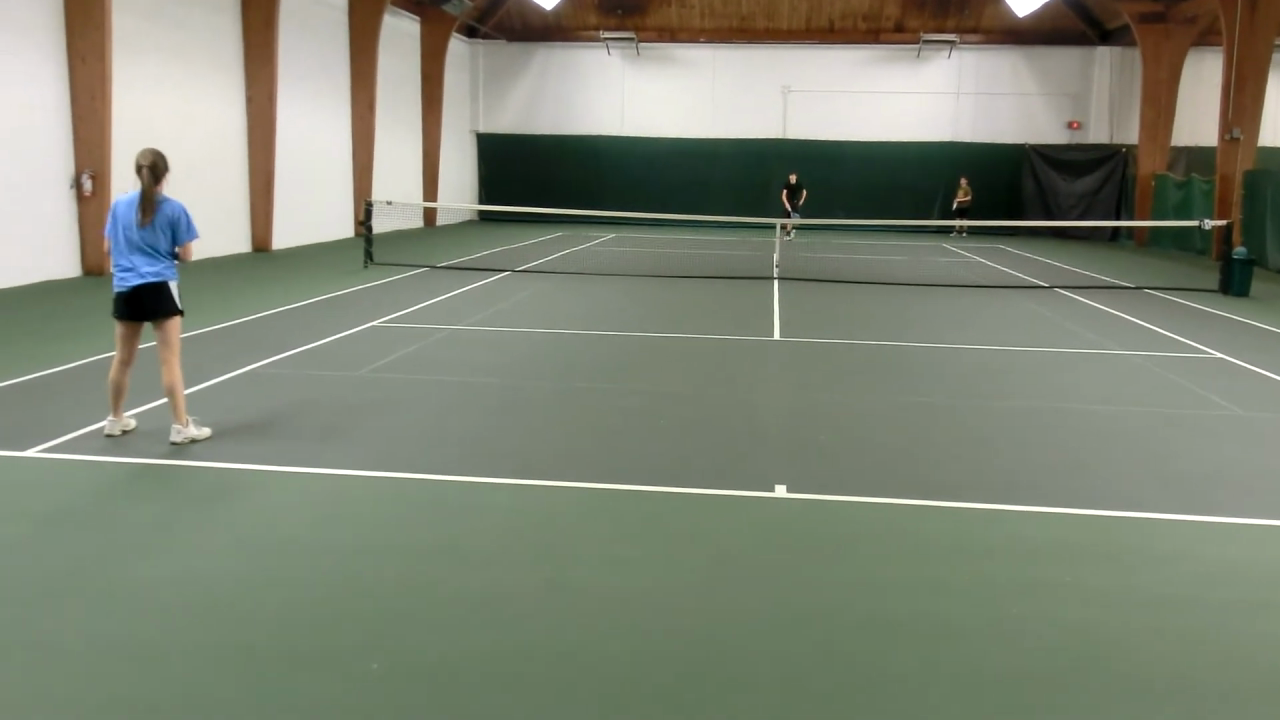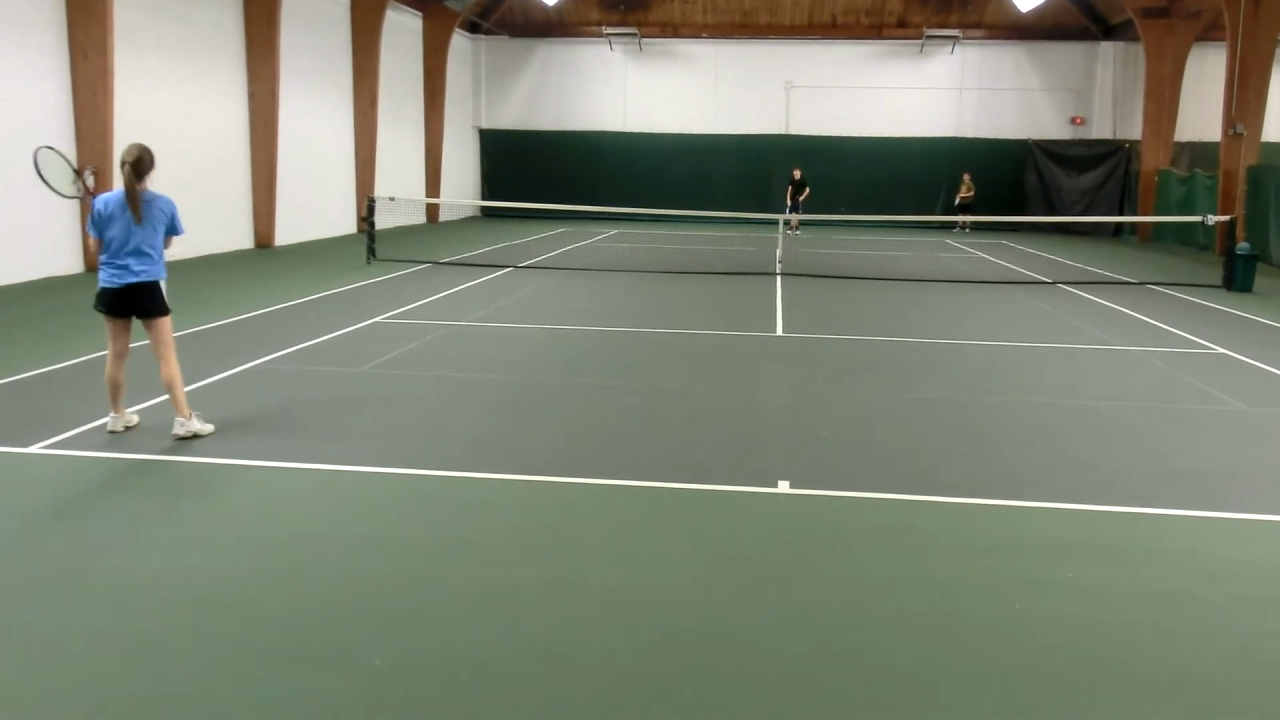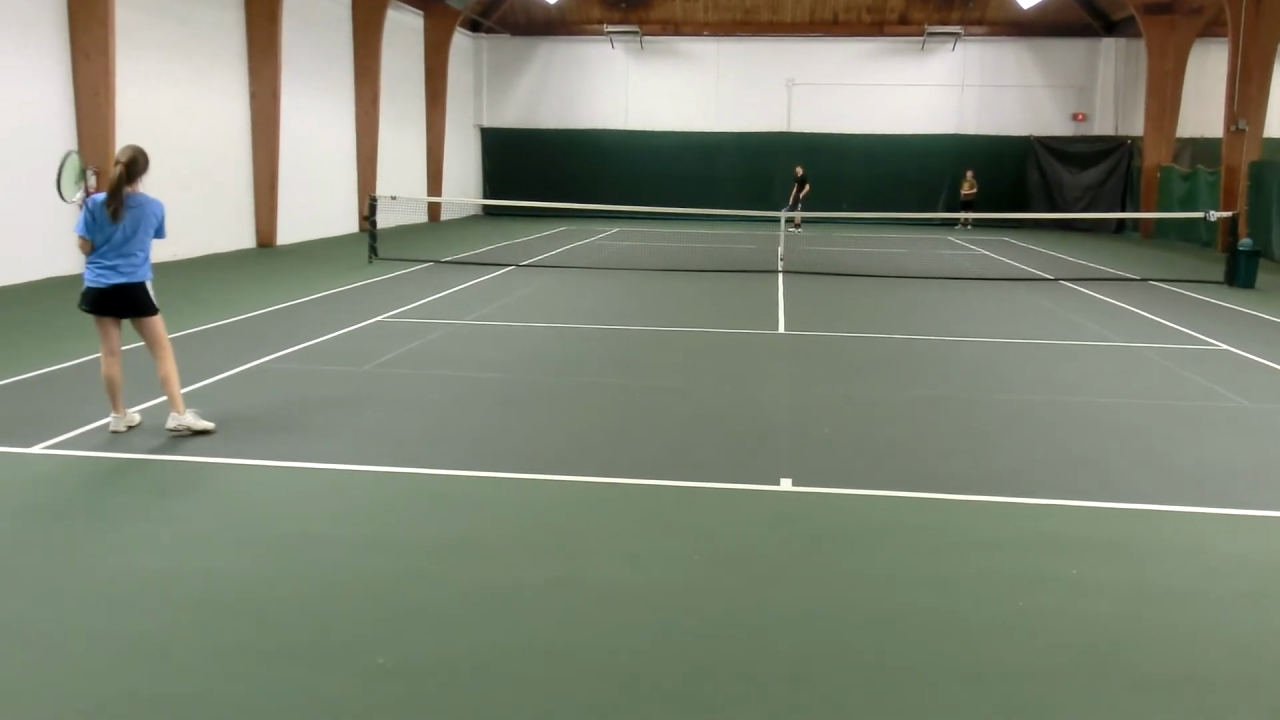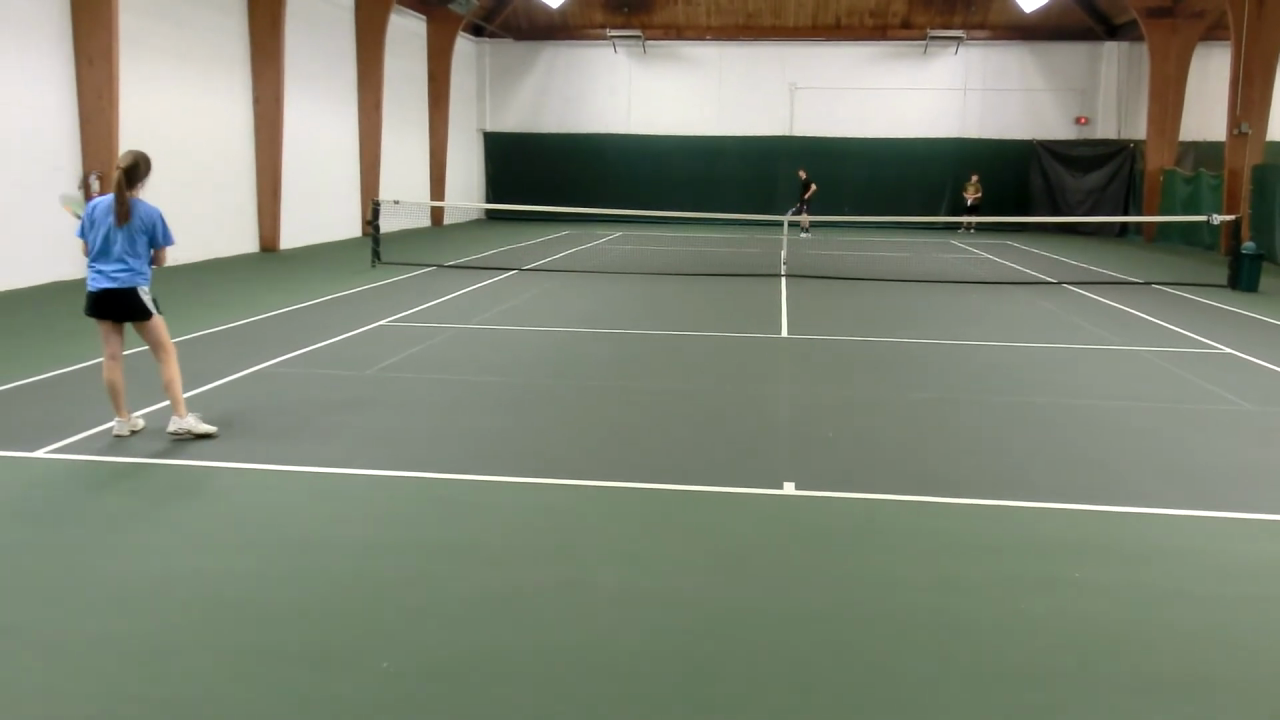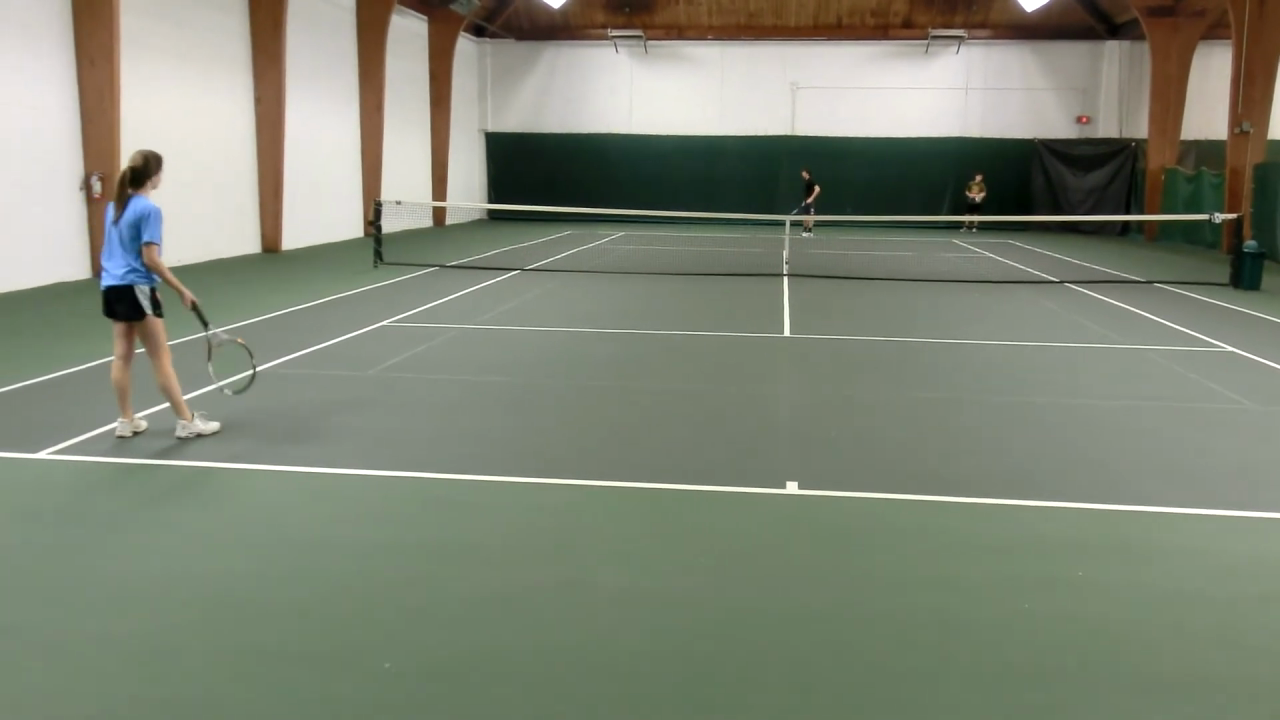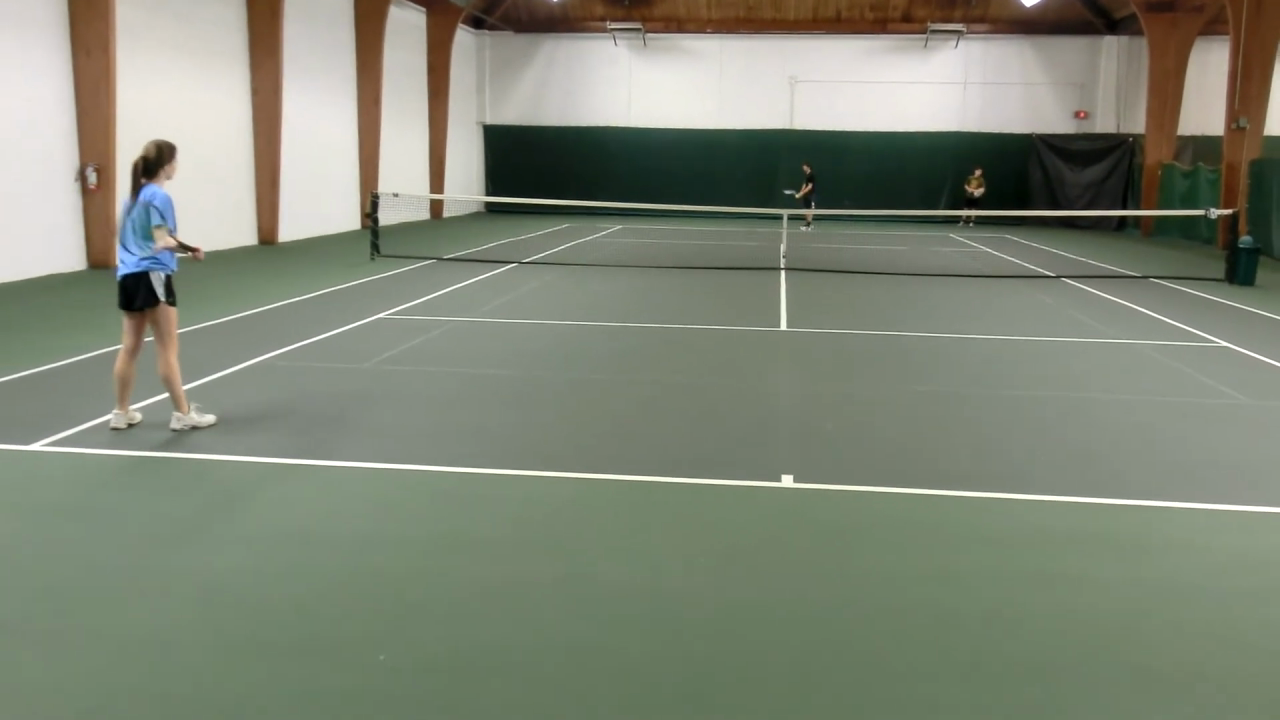
dt=0.3s
person 1, frame 1
left shoulder: (119, 205)
right shoulder: (174, 209)
left elbow: (108, 248)
right elbow: (186, 256)
left hip: (125, 289)
right hip: (160, 287)
left knee: (123, 358)
right knee: (170, 360)
left ankle: (115, 419)
right ankle: (181, 426)
person 1, frame 2
left shoulder: (103, 202)
right shoulder: (164, 205)
left elbow: (94, 247)
left hip: (112, 286)
right hip: (149, 285)
left knee: (116, 353)
right knee: (166, 354)
left ankle: (117, 415)
right ankle: (184, 419)
person 1, frame 3
left shoulder: (95, 204)
right shoulder: (154, 207)
left elbow: (85, 248)
left hip: (100, 286)
right hip: (136, 287)
left knee: (110, 352)
right knee: (163, 351)
left ankle: (119, 415)
right ankle: (179, 413)
person 1, frame 4
left shoulder: (94, 207)
right shoulder: (150, 214)
left elbow: (86, 250)
right elbow: (160, 260)
left hip: (100, 290)
right hip: (133, 291)
left knee: (112, 356)
right knee: (166, 352)
left ankle: (123, 419)
right ankle: (181, 417)
person 1, frame 5
left shoulder: (116, 205)
right shoulder: (148, 210)
right elbow: (150, 259)
right wrist: (180, 288)
left hip: (112, 286)
right hip: (136, 287)
left knee: (122, 355)
right knee: (161, 358)
left ankle: (126, 420)
right ankle: (186, 421)
person 1, frame 6
left shoulder: (136, 194)
right shoulder: (159, 196)
right elbow: (161, 240)
right wrist: (185, 246)
left hip: (129, 275)
right hip: (151, 275)
left knee: (130, 347)
right knee: (168, 349)
left ankle: (121, 412)
right ankle: (182, 413)
